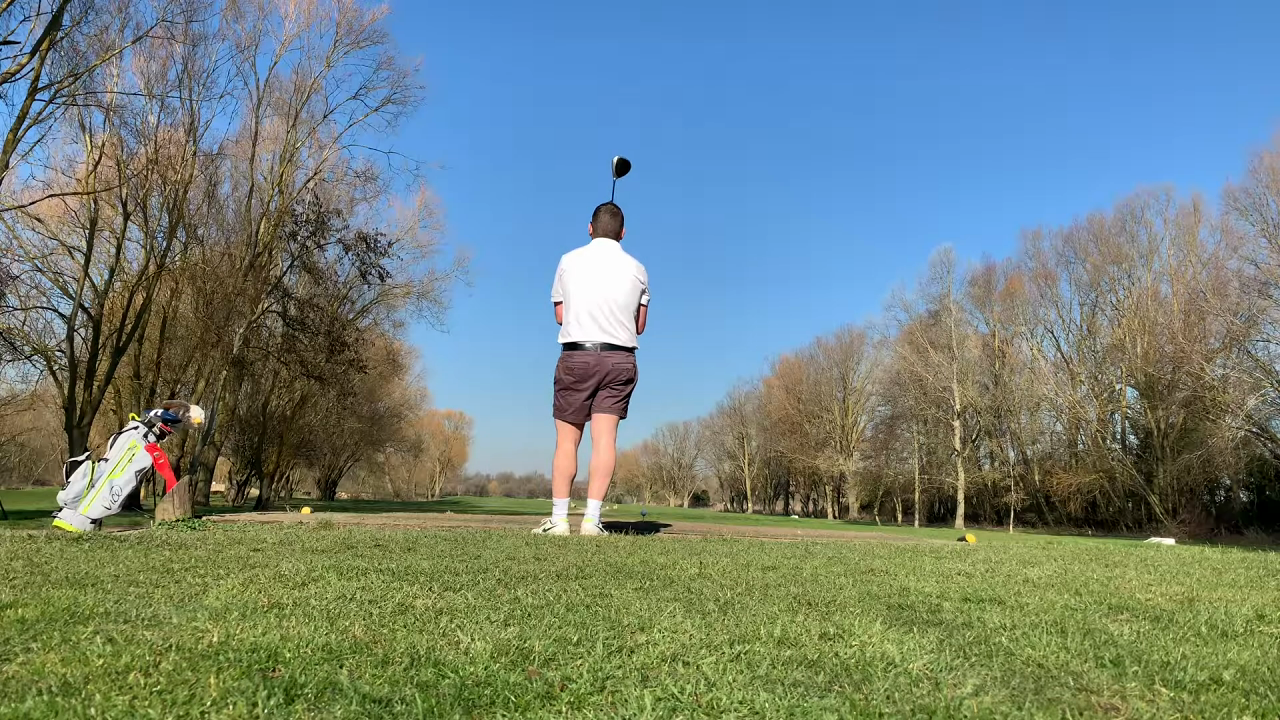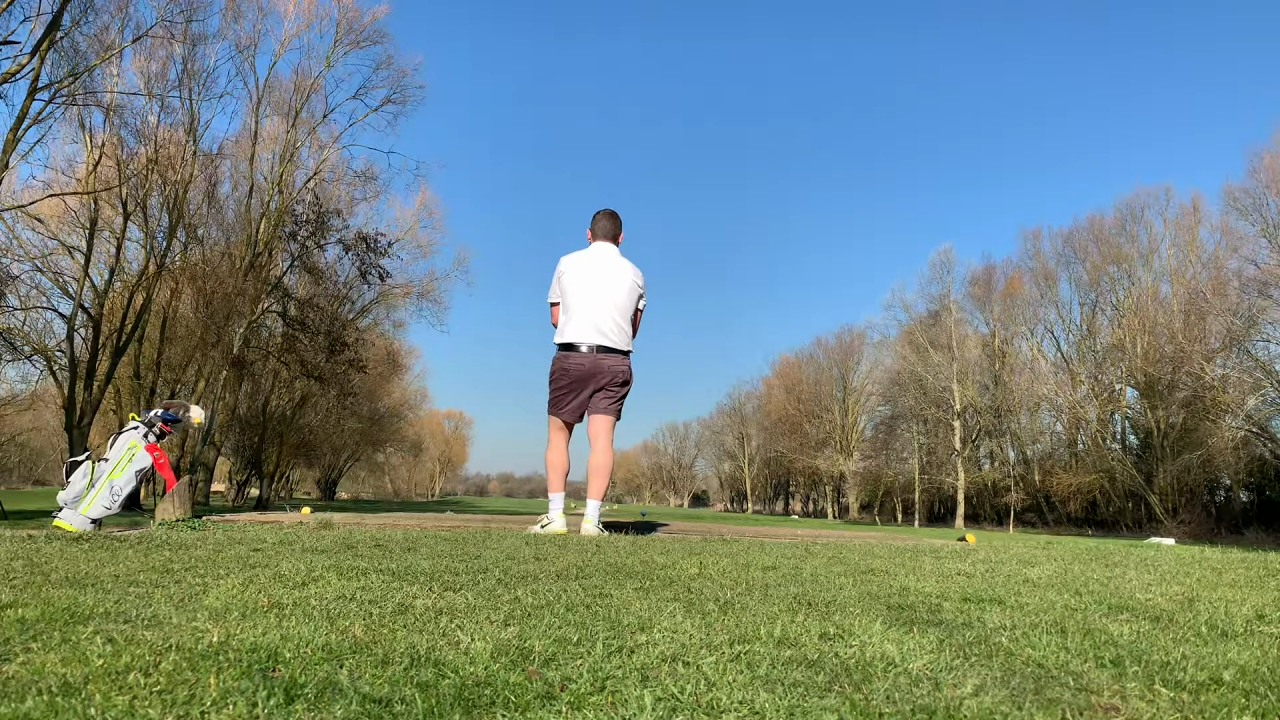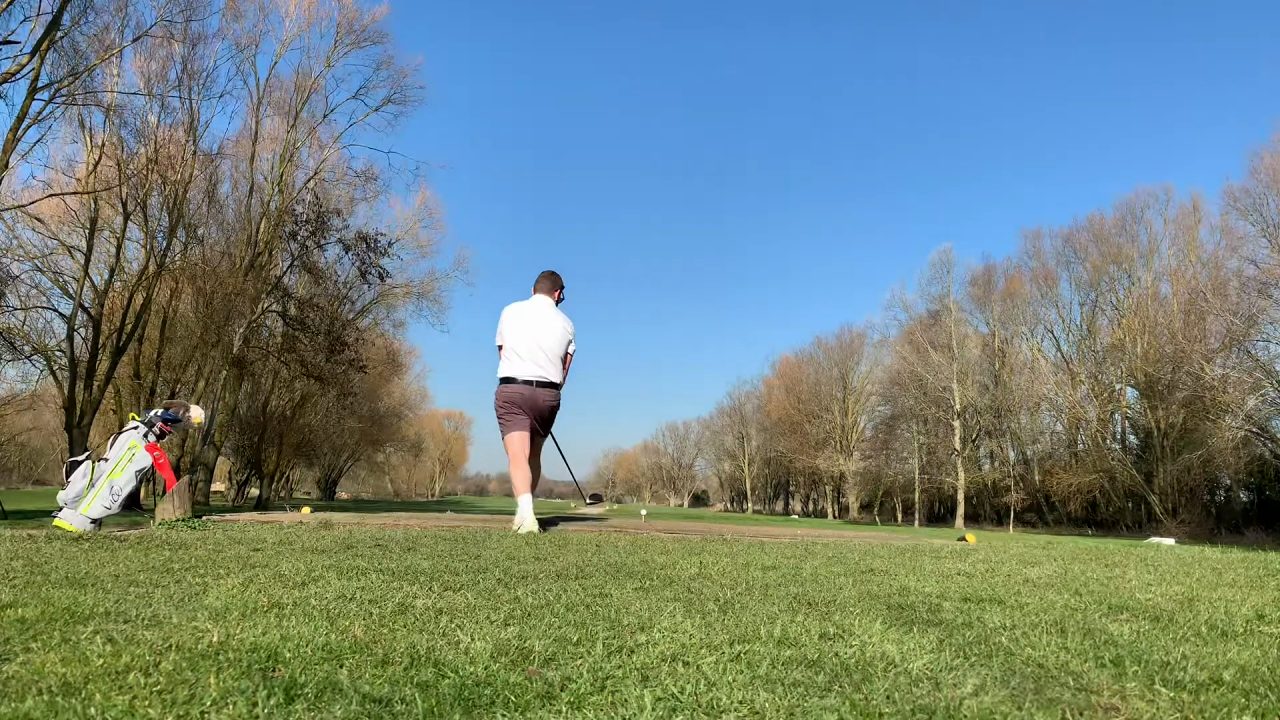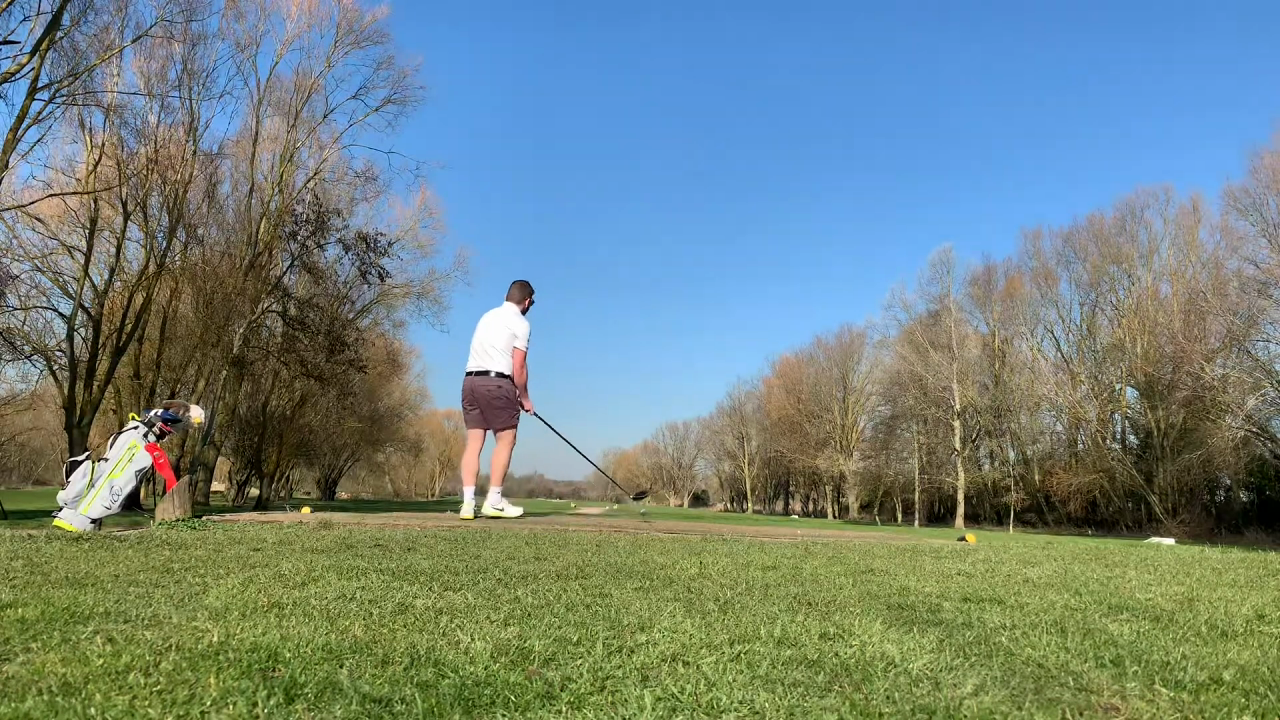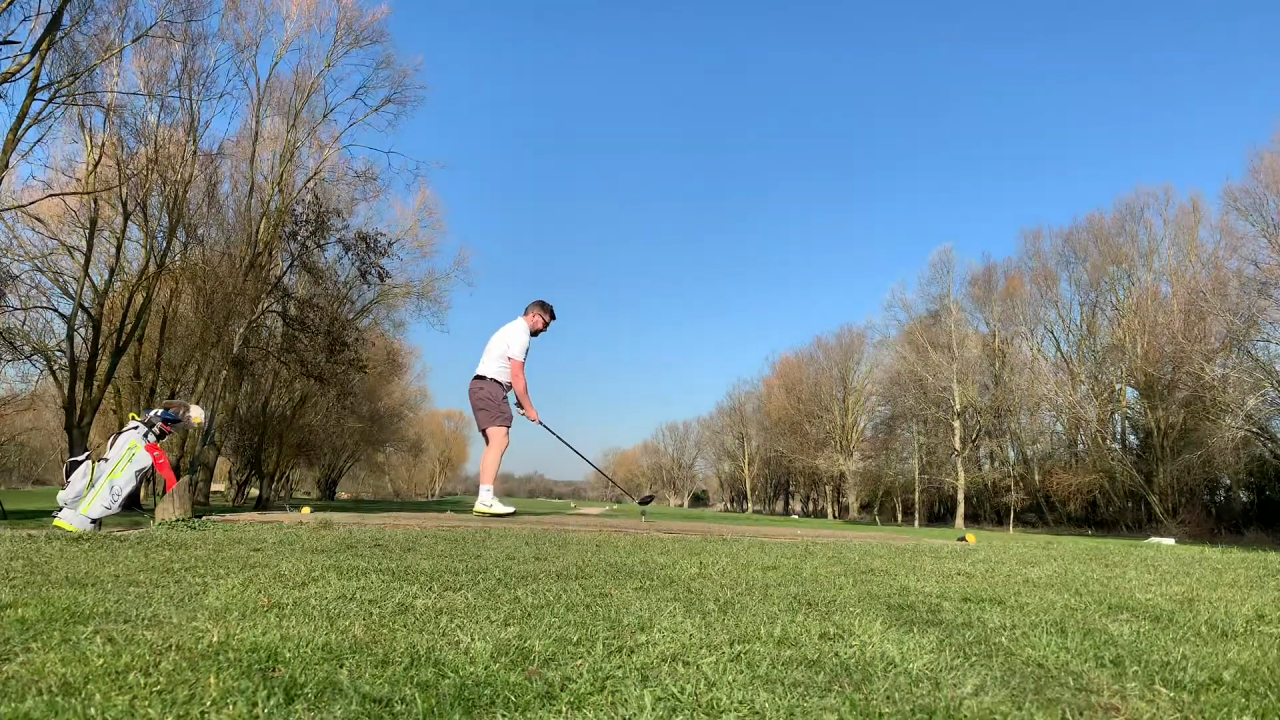
dt=1s
person 1, frame 1
left shoulder: (569, 261)
right shoulder: (636, 269)
left elbow: (560, 316)
right elbow: (640, 325)
left hip: (576, 357)
right hip: (620, 360)
left knee: (567, 440)
right knee: (605, 438)
left ankle: (559, 518)
right ankle: (592, 519)
person 1, frame 2
left shoulder: (567, 263)
right shoulder: (634, 273)
left elbow: (556, 317)
left hip: (572, 358)
right hip: (615, 362)
left knee: (558, 436)
right knee: (602, 440)
left ankle: (555, 515)
right ankle: (591, 519)
person 1, frame 3
left shoulder: (510, 311)
right shoulder: (565, 323)
left elbow: (502, 354)
right elbow: (564, 370)
left hip: (512, 390)
right hip: (548, 392)
left knee: (518, 457)
right knee: (533, 455)
left ankle: (526, 515)
right ankle: (525, 513)
person 1, frame 4
left shoulder: (488, 316)
right shoulder: (520, 323)
right elbow: (518, 367)
left wrist: (514, 393)
right wrist: (524, 398)
left hip: (471, 381)
right hip: (496, 384)
left knee: (473, 443)
right knee: (505, 441)
left ankle: (468, 503)
right ankle: (494, 501)
person 1, frame 5
left shoulder: (514, 329)
right shoulder: (520, 334)
right elbow: (517, 376)
left wrist: (521, 403)
right wrist: (529, 408)
left hip: (485, 388)
right hip: (488, 388)
left knee: (493, 443)
right knee: (499, 440)
left ankle: (483, 499)
right ankle: (486, 499)
